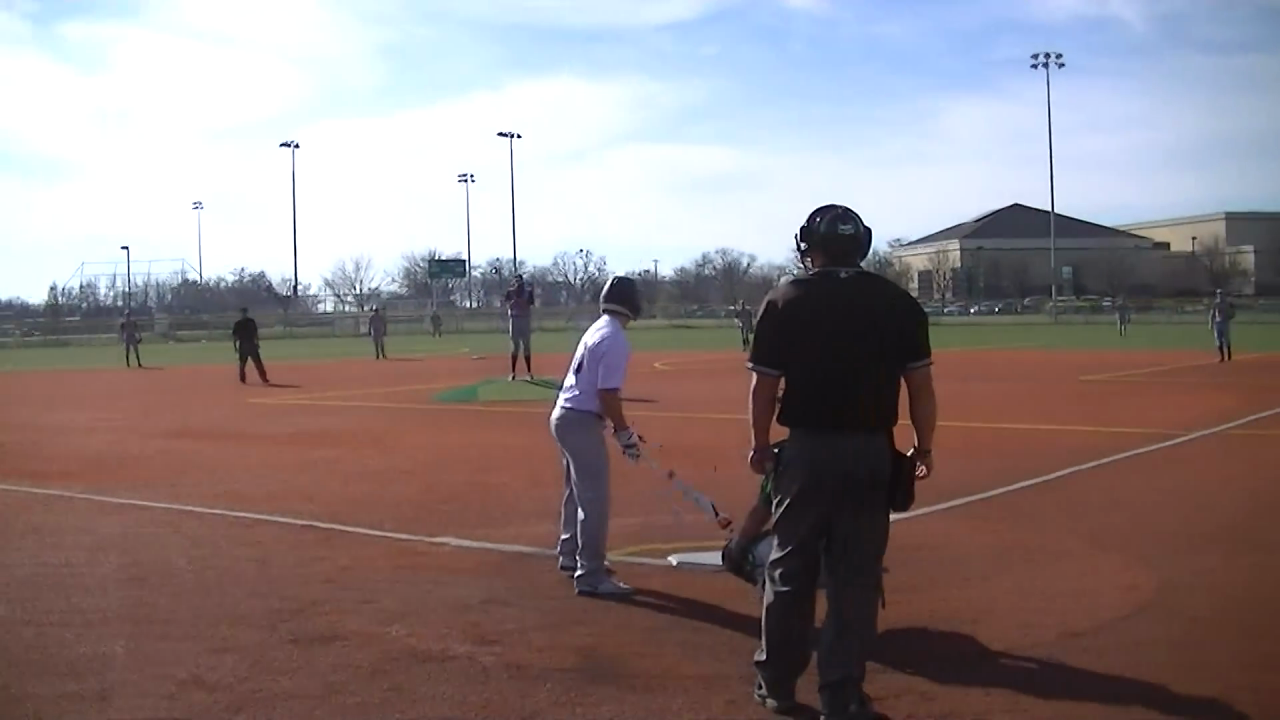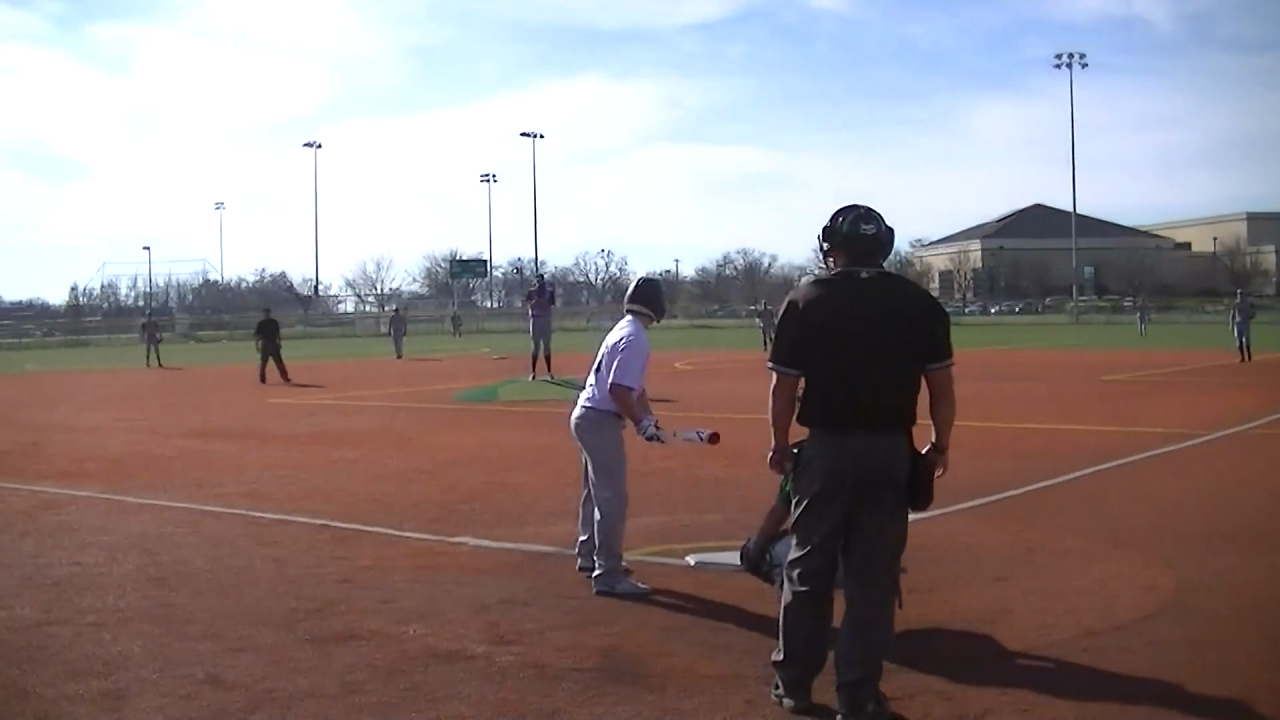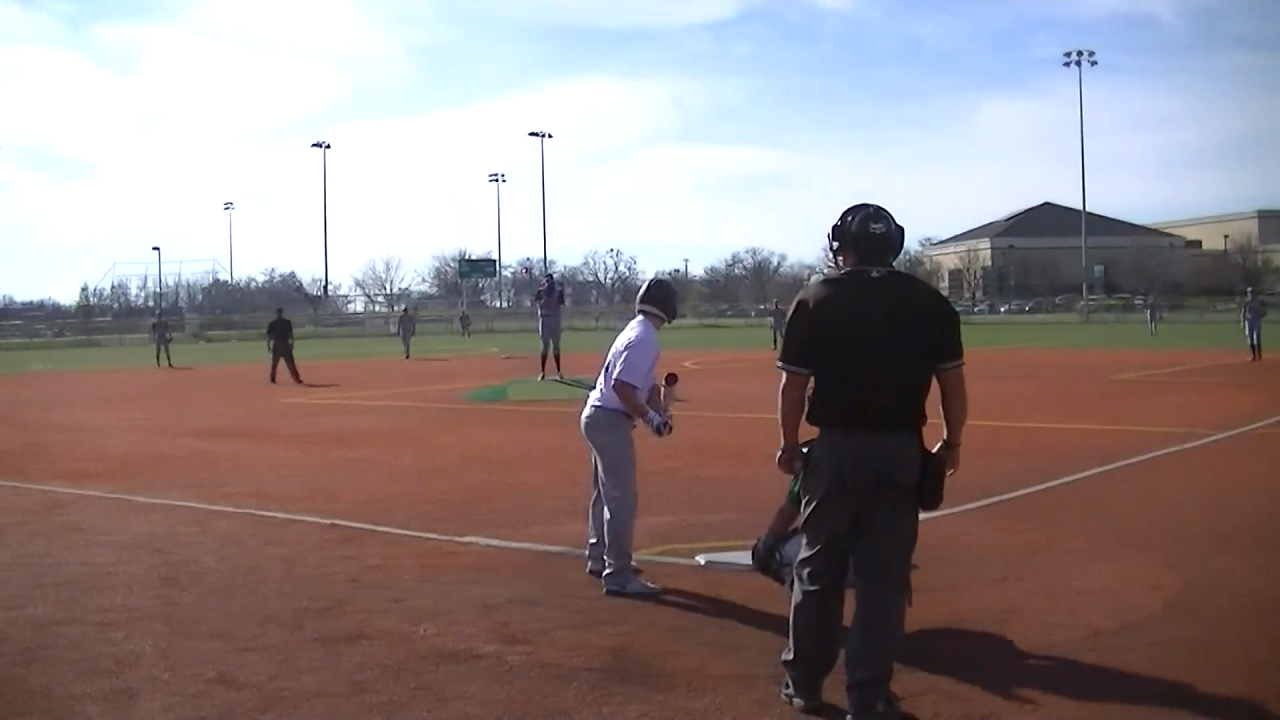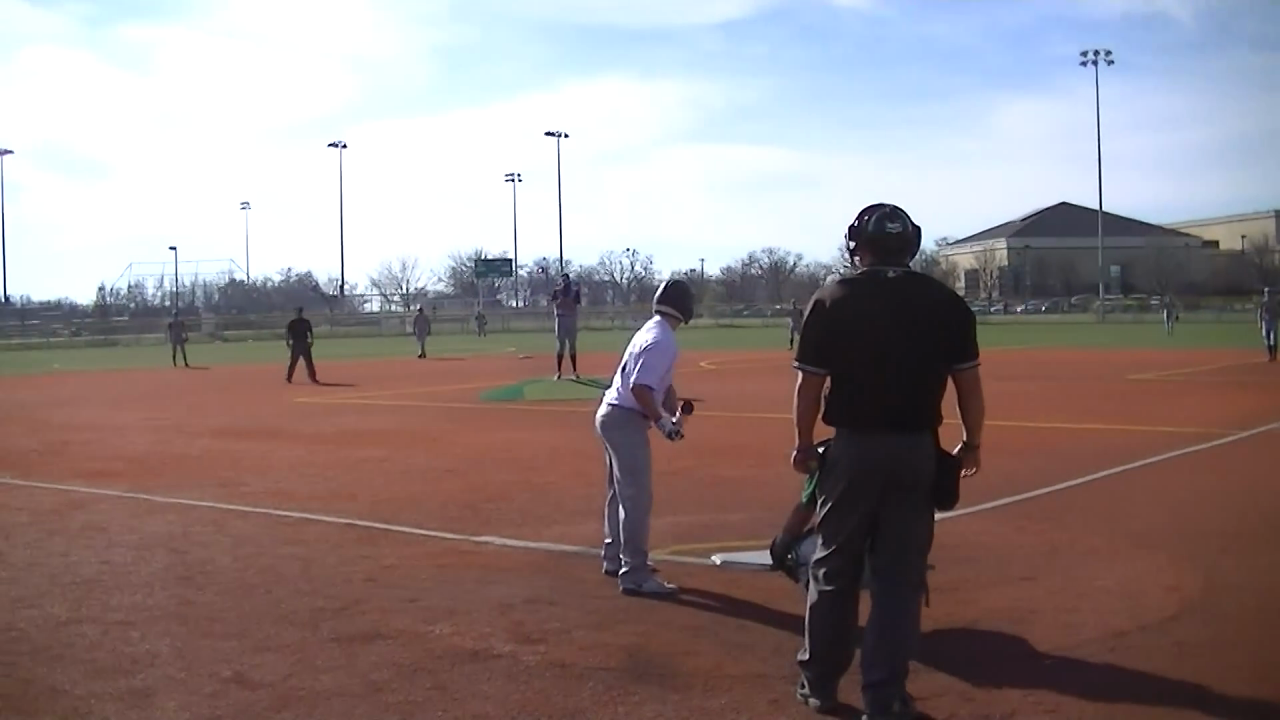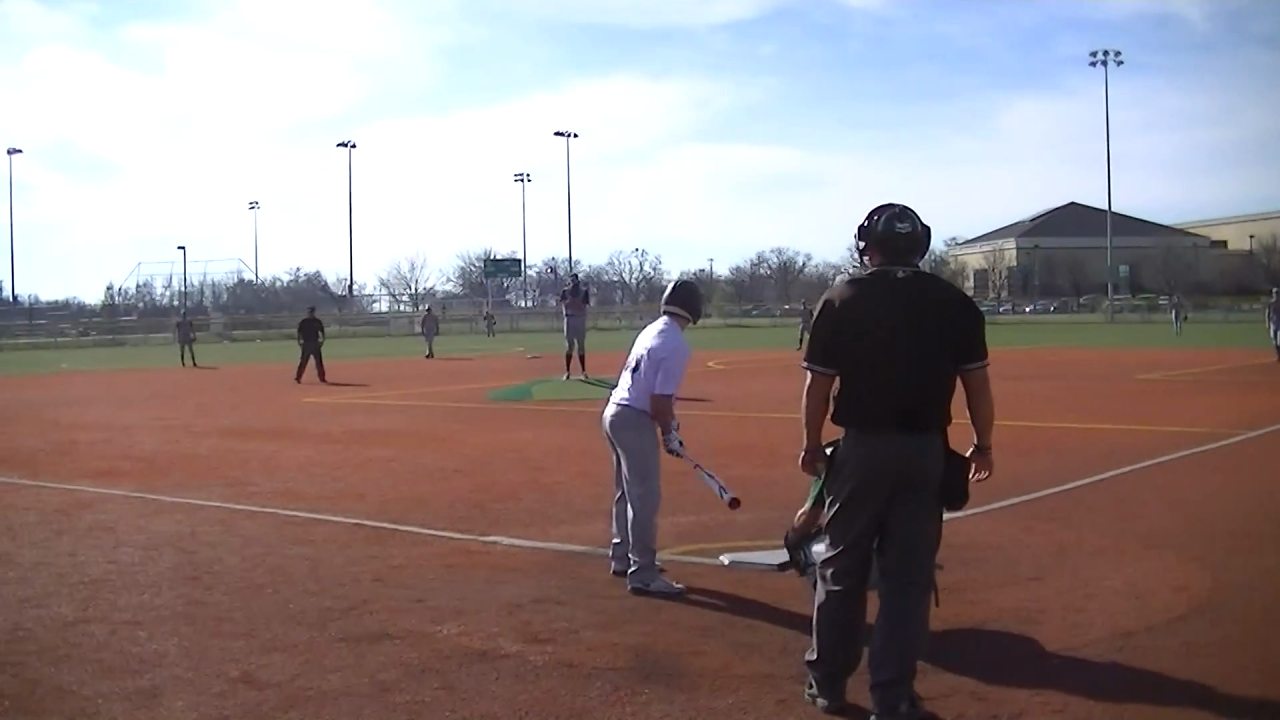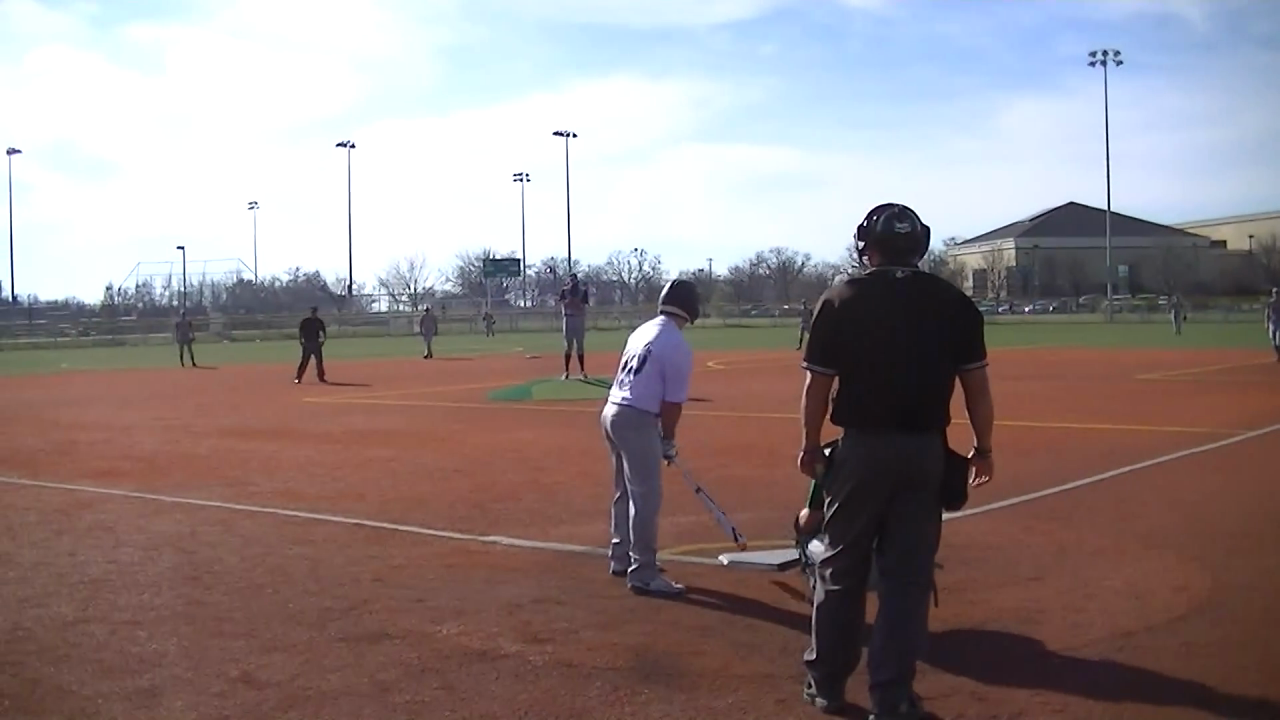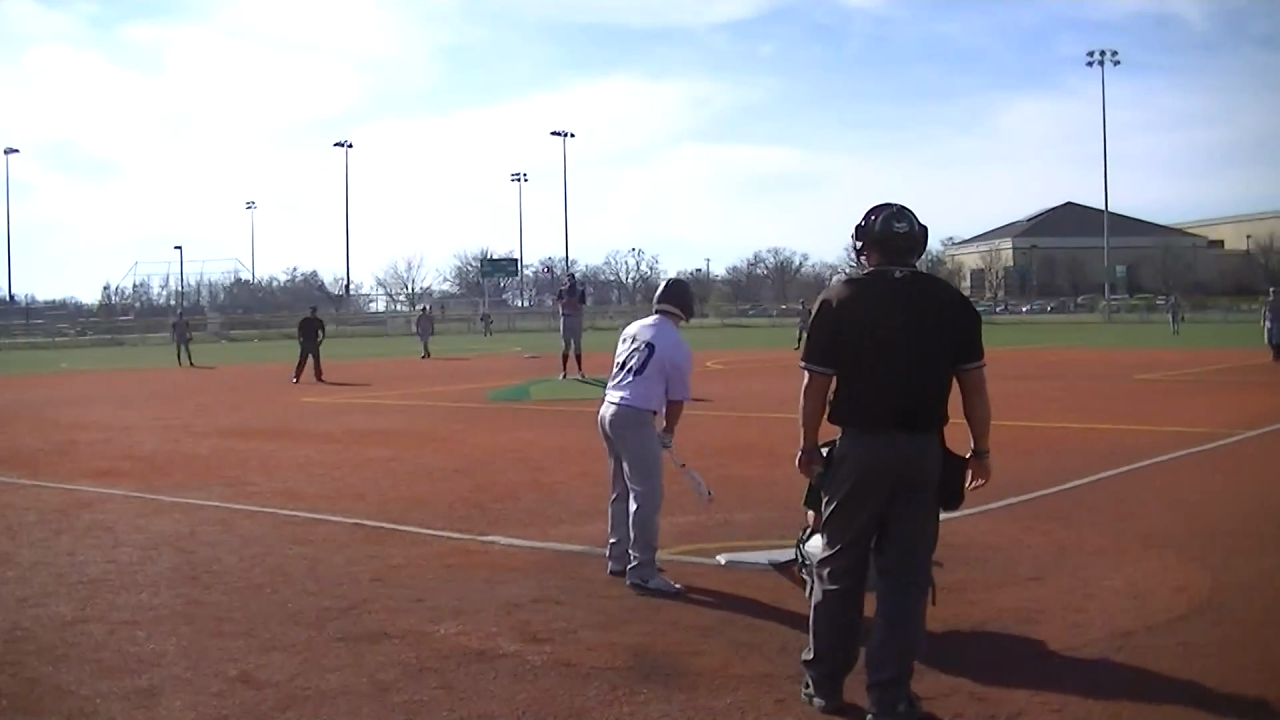
dt=0.1s
person 1, frame 1
left shoulder: (785, 300)
right shoulder: (897, 302)
left elbow: (764, 384)
right elbow: (921, 385)
left wrist: (760, 444)
right wrist: (923, 448)
left hip: (808, 449)
right hip: (871, 451)
left knee: (790, 569)
right knee: (856, 576)
person 1, frame 2
left shoulder: (806, 300)
right shoulder: (919, 303)
left elbow: (784, 384)
right elbow: (942, 386)
left wrist: (780, 444)
right wrist: (940, 446)
left hip: (827, 449)
right hip: (891, 451)
left knee: (808, 569)
right knee: (874, 576)
person 1, frame 3
left shoulder: (816, 300)
right shoulder: (929, 302)
left elbow: (794, 384)
right elbow: (952, 383)
left wrist: (789, 444)
right wrist: (952, 442)
left hip: (837, 449)
right hip: (901, 450)
left knee: (818, 568)
right knee: (884, 576)
person 1, frame 4
left shoulder: (833, 300)
right shoulder: (945, 302)
left elbow: (810, 384)
right elbow: (969, 384)
left wrist: (804, 444)
right wrist: (972, 443)
left hip: (853, 449)
right hip: (916, 451)
left knee: (834, 568)
right knee: (900, 576)
person 1, frame 5
left shoulder: (842, 300)
right shoulder: (954, 303)
left elbow: (818, 384)
right elbow: (977, 383)
left wrist: (811, 445)
right wrist: (982, 445)
left hip: (862, 449)
right hip: (925, 451)
left knee: (842, 569)
right knee: (909, 576)
person 1, frame 6
left shoulder: (841, 300)
right shoulder: (953, 303)
left elbow: (818, 384)
right elbow: (976, 384)
left wrist: (811, 445)
right wrist: (983, 448)
left hip: (861, 449)
right hip: (925, 451)
left knee: (841, 569)
right knee: (908, 575)
person 1, frame 7
left shoulder: (839, 299)
right shoulder: (951, 303)
left elbow: (816, 384)
right elbow: (973, 385)
left wrist: (808, 445)
right wrist: (980, 449)
left hip: (859, 449)
right hip: (923, 452)
left knee: (838, 569)
right knee: (906, 575)
person 2, frame 1
left shoulder: (597, 330)
right shoulder: (616, 340)
right elbow: (605, 393)
left wrist: (622, 427)
right wrist: (623, 430)
left hip: (565, 414)
right hip: (580, 420)
left knee: (578, 491)
right knee: (594, 498)
left ankle: (571, 555)
right ankle: (589, 576)
person 2, frame 2
left shoulder: (622, 330)
right shoulder: (636, 339)
left elbow: (635, 386)
right elbow: (617, 389)
left wrist: (647, 417)
right wrist: (641, 423)
left hip: (586, 414)
right hip: (600, 420)
left knee: (596, 491)
right knee: (611, 498)
left ankle: (589, 556)
right ankle: (607, 576)
person 2, frame 3
left shoulder: (635, 331)
right shoulder: (646, 340)
left elbow: (647, 383)
right elbow: (621, 385)
left wrist: (660, 412)
right wrist: (648, 416)
left hip: (595, 414)
right hip: (609, 419)
left knee: (605, 492)
right knee: (621, 497)
left ankle: (599, 558)
right ankle: (618, 575)
person 2, frame 4
left shoulder: (650, 331)
right shoulder: (663, 341)
left elbow: (663, 384)
right elbow: (639, 388)
left wrist: (672, 416)
right wrist: (661, 421)
left hip: (611, 413)
right hip: (625, 418)
left knee: (620, 492)
right knee: (636, 496)
left ankle: (615, 558)
right ankle: (634, 574)
person 2, frame 5
left shoulder: (651, 331)
right shoulder: (678, 346)
right elbow: (661, 398)
left wrist: (671, 428)
right wrist: (669, 433)
left hip: (614, 411)
right hip: (634, 419)
left knee: (627, 491)
right knee: (644, 496)
left ankle: (622, 557)
right ankle: (642, 574)
person 2, frame 6
left shoulder: (643, 330)
right shoulder: (679, 347)
right elbow: (673, 402)
left wrist: (665, 434)
right wrist: (668, 440)
left hip: (613, 411)
right hip: (636, 419)
left knee: (626, 491)
right knee: (646, 495)
left ankle: (622, 557)
right ankle: (643, 573)
person 2, frame 7
left shoulder: (633, 328)
right shoulder: (679, 348)
right elbow: (677, 400)
right wrist: (668, 433)
left hip: (608, 410)
right hip: (635, 418)
left knee: (622, 490)
right knee: (647, 493)
left ankle: (619, 558)
right ankle: (642, 570)
